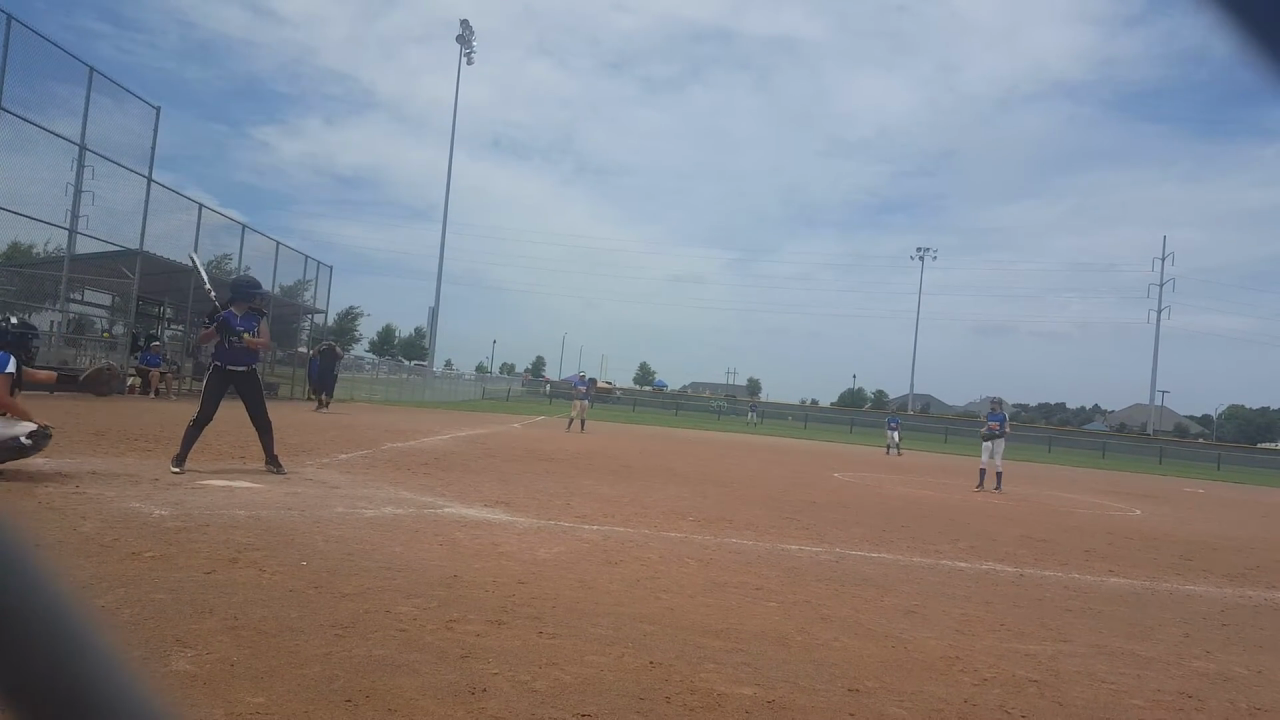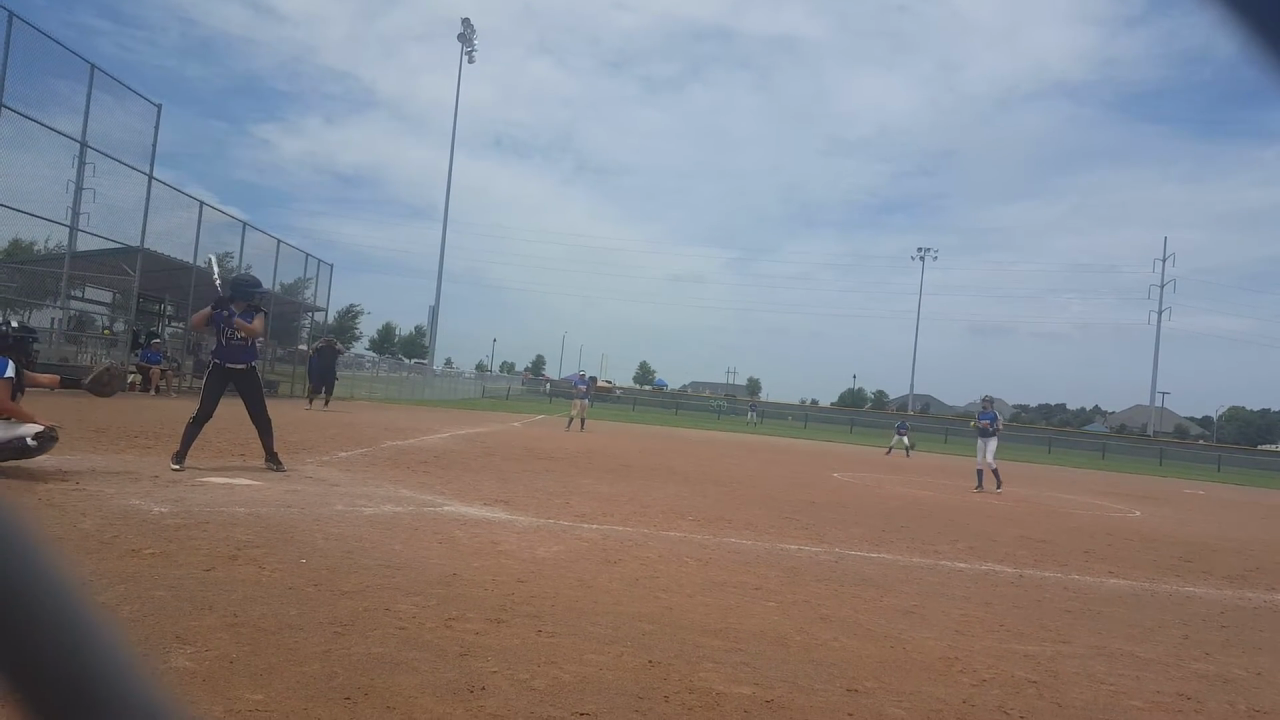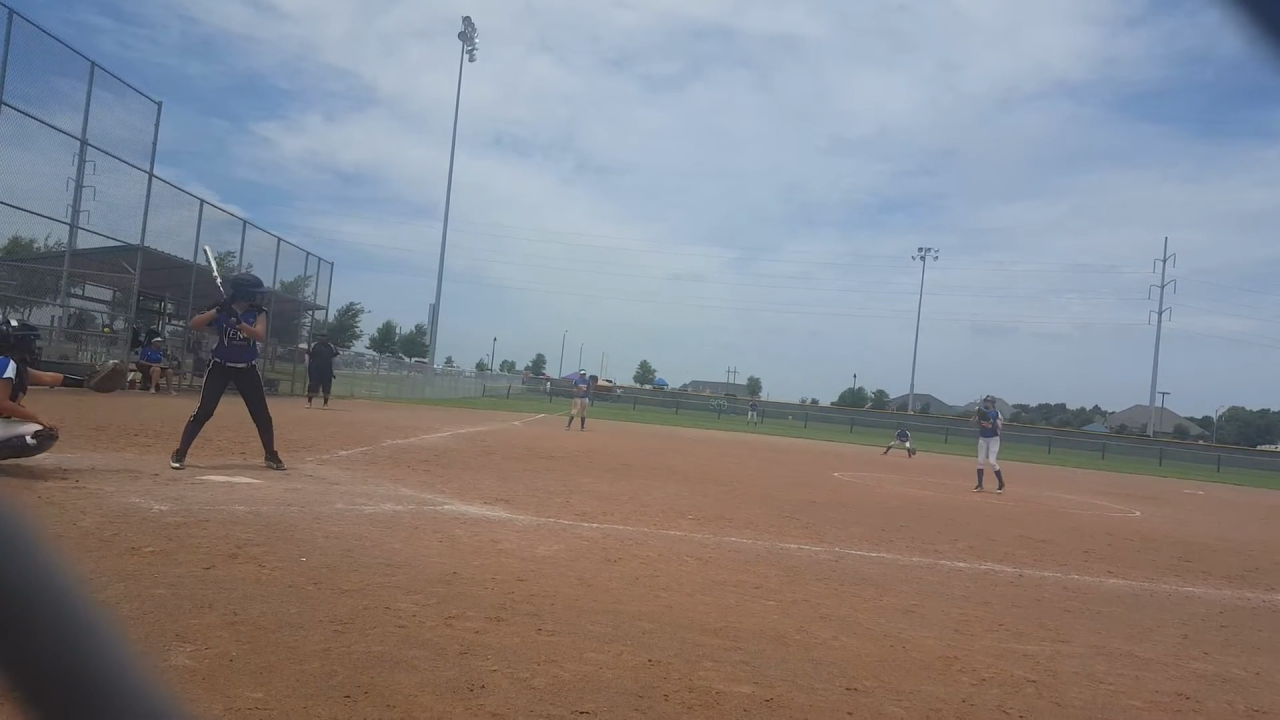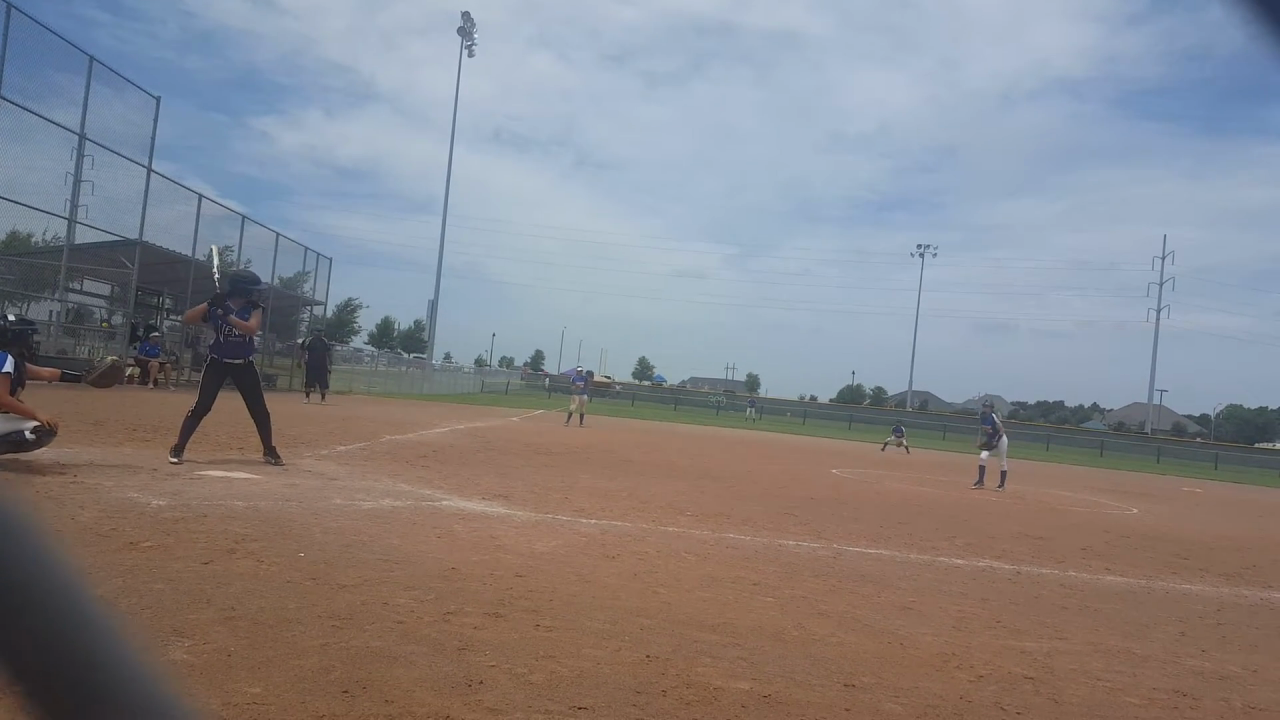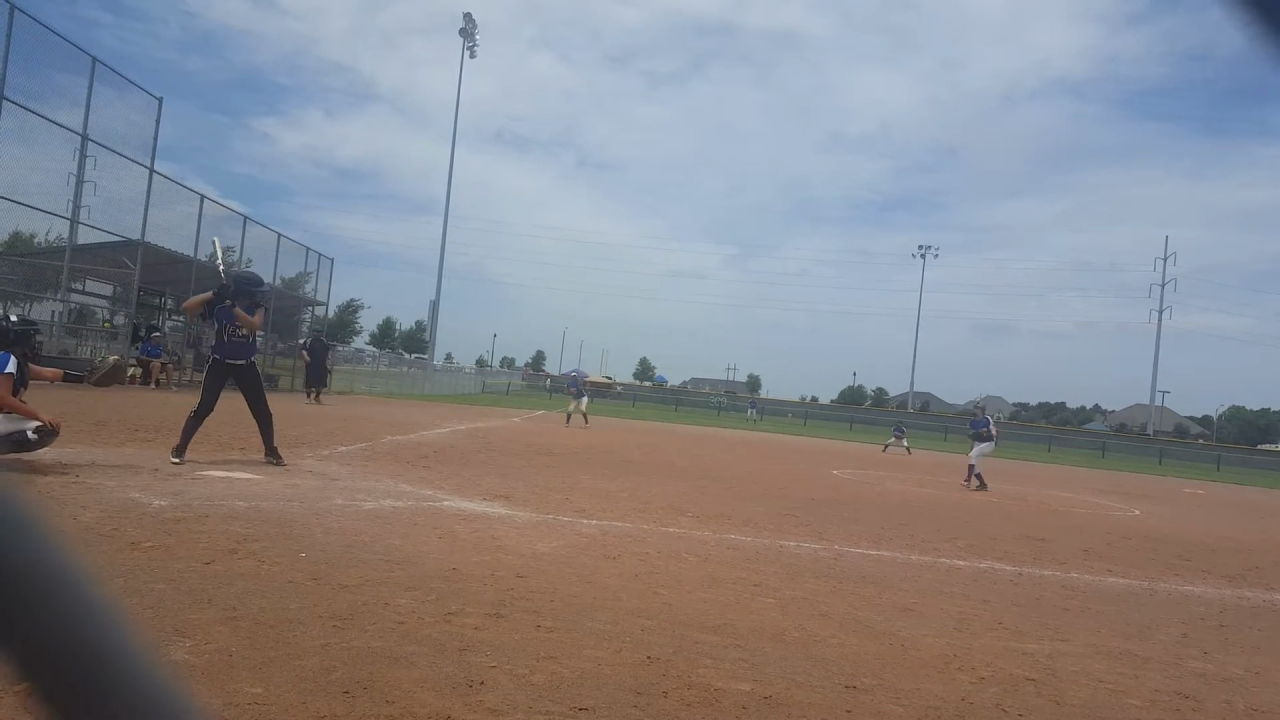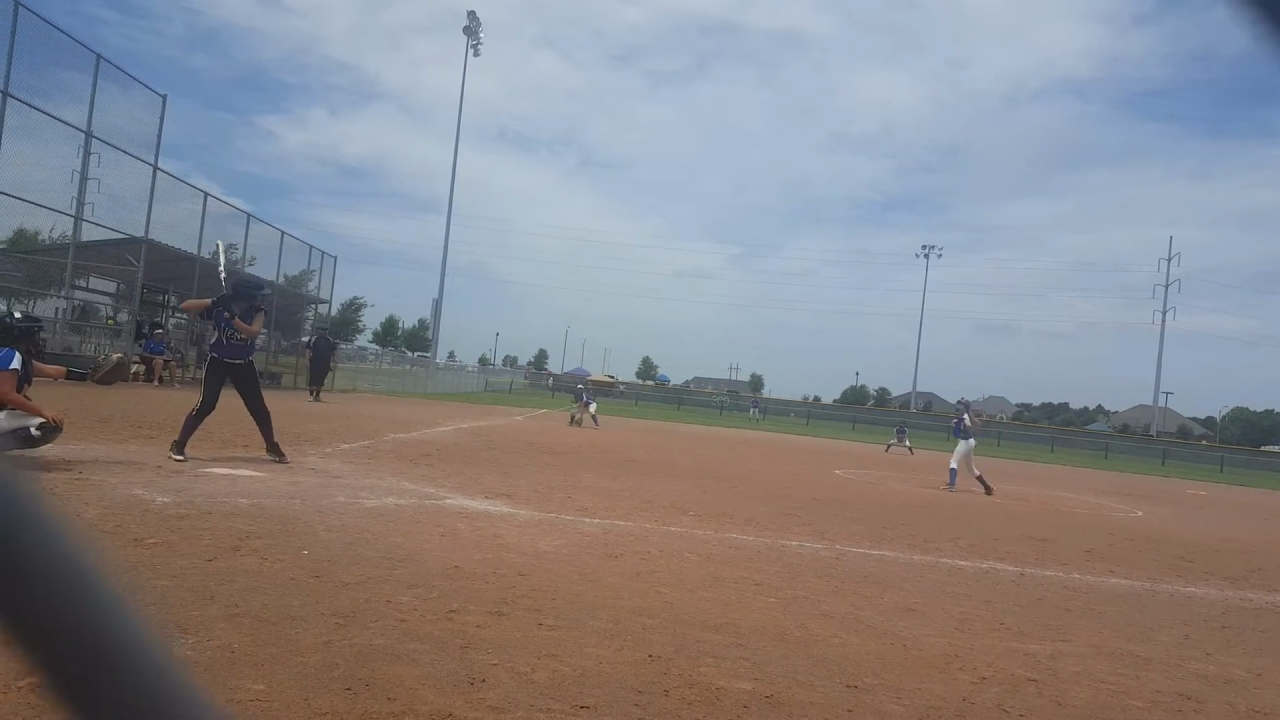
dt=0.4s
person 1, frame 1
left shoulder: (258, 316)
right shoulder: (220, 313)
left elbow: (266, 343)
right elbow: (201, 340)
left wrist: (240, 336)
right wrist: (216, 327)
left hip: (248, 373)
right hip: (220, 371)
left knee: (261, 418)
right knee: (203, 415)
left ankle: (271, 460)
right ankle: (180, 458)
person 1, frame 2
left shoulder: (257, 312)
right shoulder: (218, 309)
left elbow: (257, 332)
right elbow: (193, 324)
left wrist: (231, 316)
right wrist: (213, 307)
left hip: (247, 370)
right hip: (220, 368)
left knee: (261, 415)
right knee: (203, 413)
left ankle: (271, 457)
right ankle: (180, 455)
person 1, frame 3
left shoulder: (258, 312)
right shoulder: (221, 309)
left elbow: (260, 336)
right elbow: (194, 325)
left wrist: (237, 321)
right wrist: (217, 311)
left hip: (247, 369)
right hip: (220, 367)
left knee: (262, 414)
right knee: (204, 411)
left ankle: (271, 455)
right ankle: (180, 453)
person 1, frame 4
left shoulder: (255, 308)
right shoulder: (217, 304)
left elbow: (252, 330)
right elbow: (187, 319)
left wrist: (226, 314)
right wrist: (209, 304)
left hip: (244, 364)
right hip: (217, 362)
left knee: (260, 410)
right knee: (201, 406)
left ankle: (269, 451)
right ankle: (178, 448)
person 1, frame 5
left shoulder: (258, 308)
right shoulder: (218, 305)
left elbow: (255, 326)
right elbow: (186, 307)
left wrist: (232, 306)
right wrist: (214, 294)
left hip: (247, 365)
right hip: (219, 363)
left knee: (262, 410)
right knee: (204, 407)
left ankle: (271, 451)
right ankle: (179, 449)
person 1, frame 6
left shoulder: (257, 311)
right shoulder: (218, 308)
left elbow: (254, 333)
right elbow: (185, 306)
left wrist: (232, 317)
right wrist: (214, 302)
left hip: (243, 364)
right hip: (217, 362)
left knee: (259, 408)
right knee: (206, 405)
left ankle: (273, 448)
right ankle: (178, 445)
